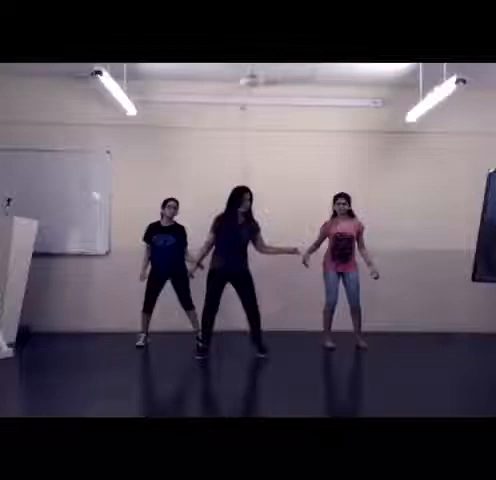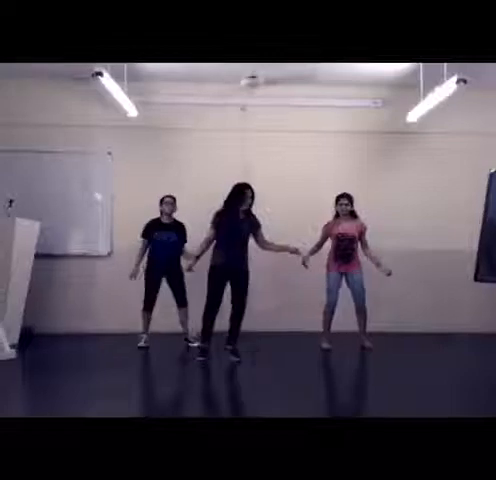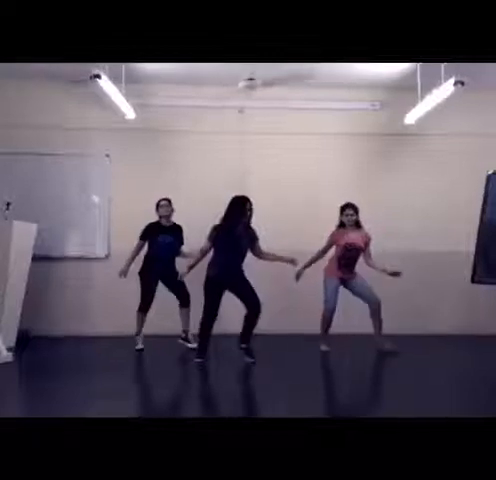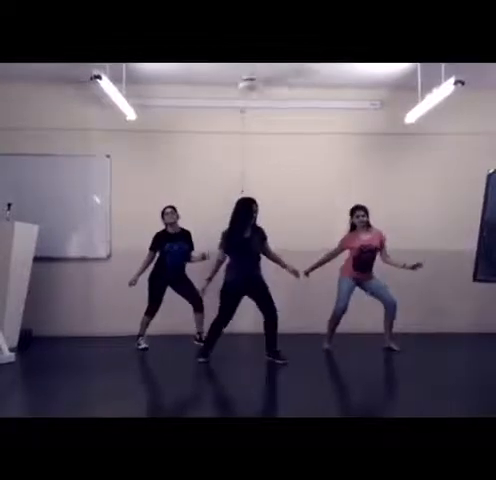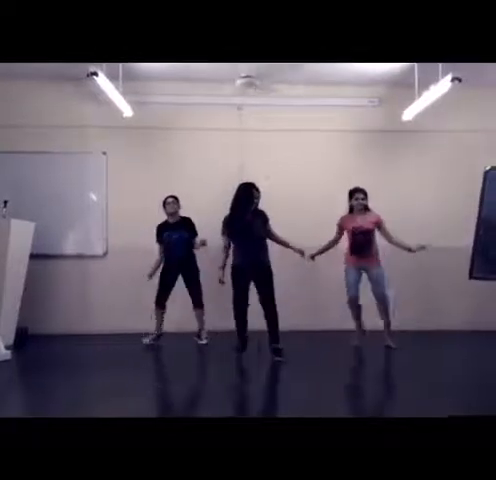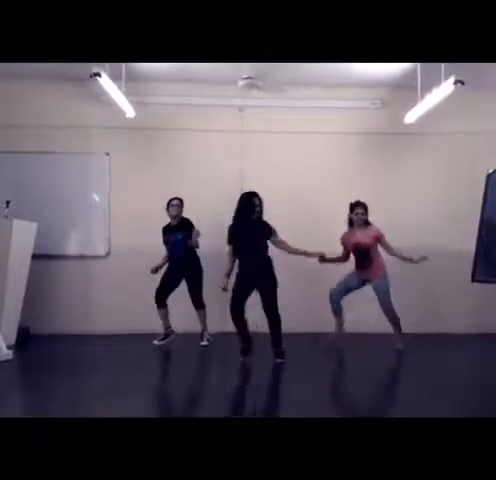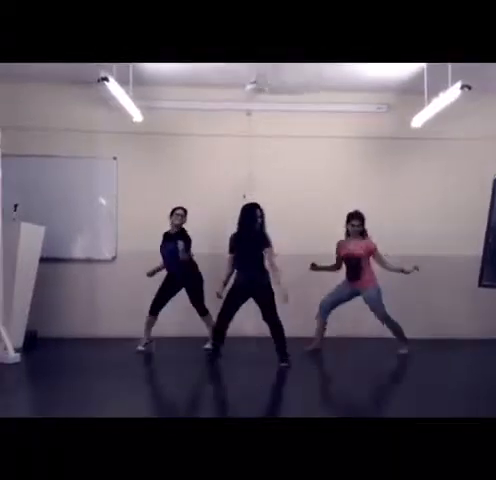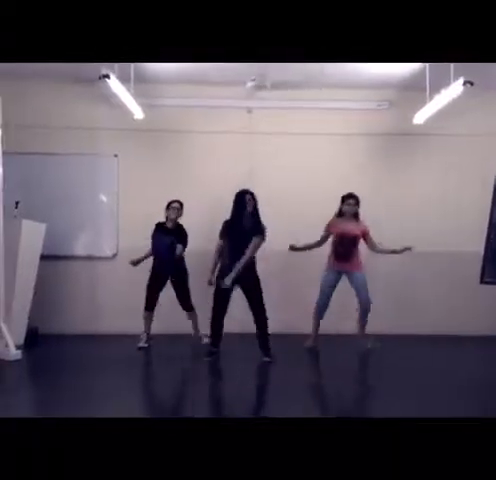
dt=0.2s
person 1, frame 1
left shoulder: (251, 224)
right shoulder: (221, 220)
left elbow: (262, 248)
right elbow: (209, 244)
left wrist: (288, 250)
right wrist: (196, 263)
left hip: (240, 270)
right hip: (218, 269)
left knee: (251, 307)
right knee: (210, 306)
left ankle: (258, 342)
right ankle: (204, 345)
person 1, frame 2
left shoulder: (251, 220)
right shoulder: (221, 216)
left elbow: (263, 244)
right elbow: (209, 239)
left wrist: (288, 249)
right wrist: (195, 258)
left hip: (240, 268)
right hip: (219, 266)
left knee: (239, 306)
right knee: (212, 304)
left ankle: (231, 345)
right ankle: (204, 345)
person 1, frame 3
left shoulder: (249, 232)
right shoulder: (219, 230)
left elbow: (260, 253)
right elbow: (204, 250)
left wrist: (284, 258)
right wrist: (189, 267)
left hip: (236, 276)
right hip: (215, 277)
left knee: (254, 306)
right knee: (210, 314)
left ankle: (245, 343)
right ankle: (202, 349)
person 1, frame 4
left shoulder: (258, 232)
right shoulder: (229, 235)
left elbow: (268, 253)
right elbow: (220, 259)
left wrist: (287, 266)
right wrist: (209, 280)
left hip: (255, 280)
right hip: (233, 281)
left knee: (271, 314)
right knee: (223, 317)
left ankle: (272, 351)
right ankle: (206, 348)
person 1, frame 5
left shoulder: (260, 216)
right shoulder: (230, 220)
left elbow: (271, 235)
right elbow: (225, 246)
left wrist: (293, 248)
right wrist: (222, 268)
left hip: (261, 265)
right hip: (240, 267)
left knee: (269, 304)
right knee: (240, 305)
left ankle: (275, 345)
right ankle: (241, 341)
person 1, frame 6
left shoulder: (263, 227)
right shoulder: (234, 229)
left elbow: (283, 246)
right elbow: (232, 254)
left wrist: (310, 254)
right wrist: (226, 276)
left hip: (265, 273)
right hip: (245, 274)
left knee: (271, 312)
right knee: (236, 309)
left ankle: (278, 349)
right ankle: (246, 345)
person 1, frame 7
left shoulder: (263, 238)
right shoulder: (236, 238)
left elbow: (272, 263)
right elbow: (231, 264)
left wrist: (281, 286)
right wrist: (223, 286)
left hip: (261, 284)
right hip: (241, 284)
left knee: (271, 319)
right knee: (223, 317)
left ankle: (283, 354)
right ankle: (215, 349)
person 1, frame 8
left shoulder: (257, 227)
right shoulder: (229, 225)
left elbow: (249, 254)
right elbow: (219, 249)
left wrist: (233, 275)
right wrist: (212, 272)
left hip: (247, 273)
right hip: (225, 272)
left knee: (258, 309)
right knee: (218, 310)
left ankle: (265, 347)
right ankle: (214, 347)
person 2, frame 1
left shoulder: (357, 225)
right shoulder: (328, 225)
left elbow: (362, 248)
right elbow: (317, 244)
left wrist: (371, 265)
right wrist: (307, 254)
left hip: (350, 267)
right hip: (331, 267)
left knee: (355, 303)
right knee: (331, 301)
left ankle: (358, 337)
right ankle: (327, 337)
person 2, frame 2
left shoulder: (359, 225)
right shoulder: (330, 226)
left elbow: (366, 249)
right elbow: (319, 245)
left wrist: (379, 264)
right wrist: (307, 255)
left hip: (353, 267)
right hip: (334, 267)
left knee: (360, 302)
right knee: (331, 302)
left ankle: (363, 337)
right ankle: (325, 338)
person 2, frame 3
left shoulder: (364, 236)
right shoulder: (337, 235)
left elbow: (368, 260)
right elbow: (321, 253)
left wrist: (386, 271)
right wrist: (303, 268)
left hip: (351, 276)
right hip: (333, 274)
left knee: (375, 302)
right knee: (330, 307)
left ankle: (381, 340)
right ankle: (323, 340)
person 2, frame 4
left shoulder: (378, 235)
right shoulder: (349, 238)
left elbow: (386, 258)
right elbow: (332, 255)
left wrist: (405, 266)
right wrist: (312, 268)
left hip: (368, 277)
right hip: (348, 276)
left knee: (391, 303)
right knee: (340, 307)
left ankle: (388, 340)
right ankle: (329, 338)
person 2, frame 5
left shoulder: (374, 218)
right shoulder: (344, 220)
left elbow: (389, 237)
right elbow: (335, 240)
left wrist: (409, 248)
right wrist: (318, 252)
left hip: (372, 262)
right hip: (352, 263)
left knee: (381, 296)
right knee: (353, 296)
left ankle: (388, 335)
right ankle: (359, 331)
person 2, frame 6
left shoulder: (374, 232)
right shoulder: (346, 237)
left elbow: (391, 251)
right elbow: (345, 257)
left wrist: (411, 259)
right wrist: (328, 259)
left hip: (377, 274)
right hip: (359, 273)
left knee: (387, 308)
right knee: (335, 294)
left ankle: (399, 338)
right ankle: (339, 329)
person 2, frame 7
left shoulder: (368, 244)
right shoulder: (341, 245)
left elbow: (383, 264)
right elbow: (337, 266)
left wrist: (404, 270)
right wrist: (318, 267)
left hip: (368, 285)
right hip: (350, 285)
left knee: (383, 316)
right knee: (325, 305)
left ankle: (403, 343)
right ankle: (318, 342)
person 2, frame 8
left shoulder: (362, 227)
right shoulder: (334, 223)
left elbow: (374, 248)
right elbow: (320, 242)
left wrist: (396, 251)
right wrist: (299, 248)
left hip: (354, 268)
right hip: (334, 266)
left knee: (365, 301)
right knee: (323, 300)
left ankle: (362, 333)
right ankle: (314, 336)
person 3, frame 1
left shoulder: (180, 230)
right shoulder: (152, 228)
left elbow: (184, 253)
right elbow: (148, 250)
left wrist: (195, 261)
right wrist: (144, 269)
left hip: (178, 271)
right hip: (157, 271)
left knee: (187, 302)
right knee: (148, 302)
left ankle: (200, 334)
right ankle: (143, 334)
person 3, frame 2
left shoulder: (180, 227)
right shoulder: (153, 225)
left elbow: (182, 250)
right elbow: (144, 247)
left wrist: (194, 257)
right wrist: (136, 267)
left hip: (174, 268)
right hip: (154, 268)
left knee: (181, 299)
right knee: (149, 300)
left ankle: (186, 334)
right ankle: (144, 335)
person 3, frame 3
left shoulder: (177, 229)
right shoulder: (152, 227)
left elbow: (178, 252)
right elbow: (139, 247)
left wrist: (190, 255)
right wrist: (126, 266)
left hip: (169, 270)
right hip: (150, 270)
left knee: (184, 296)
right knee: (146, 302)
left ankle: (185, 334)
right ankle: (138, 337)
person 3, frame 4
left shoulder: (186, 235)
right shoulder: (160, 237)
left elbow: (189, 257)
right elbow: (150, 258)
left wrist: (200, 257)
right wrist: (137, 276)
left hip: (179, 276)
right hip: (159, 277)
left knee: (197, 301)
right knee: (152, 307)
left ankle: (199, 335)
right ankle: (141, 337)
person 3, frame 5
left shoulder: (187, 222)
right shoulder: (161, 228)
left elbow: (194, 245)
right elbow: (162, 251)
left wrist: (200, 243)
right wrist: (154, 269)
left hip: (189, 265)
right hip: (170, 266)
left knee: (197, 297)
right knee: (161, 298)
left ankle: (201, 332)
right ankle: (158, 332)
person 3, frame 6
left shoulder: (187, 224)
right shoulder: (166, 229)
left elbow: (195, 246)
left wrist: (195, 239)
right wrist: (159, 266)
left hip: (192, 267)
right hip: (175, 267)
left knee: (197, 300)
right knee: (159, 296)
left ankle: (205, 332)
right ankle: (168, 331)
person 3, frame 7
left shoulder: (184, 236)
right shoulder: (166, 236)
left elbow: (184, 258)
left wrist: (183, 252)
right wrist: (155, 270)
left hip: (190, 276)
right hip: (173, 277)
left knee: (200, 307)
right knee: (155, 306)
right ankle: (146, 339)
person 3, frame 8
left shoulder: (181, 231)
right shoulder: (158, 227)
left elbow: (179, 255)
left wrist: (179, 252)
right wrist: (141, 259)
left hip: (177, 270)
right hip: (159, 269)
left knee: (186, 302)
right knee: (150, 301)
left ankle: (197, 333)
right ankle: (146, 335)
